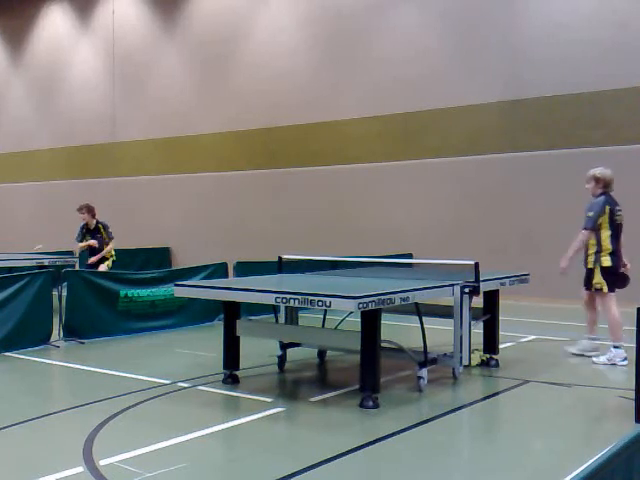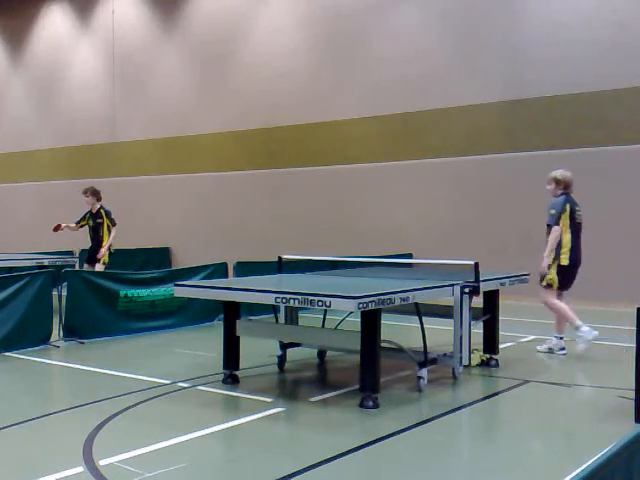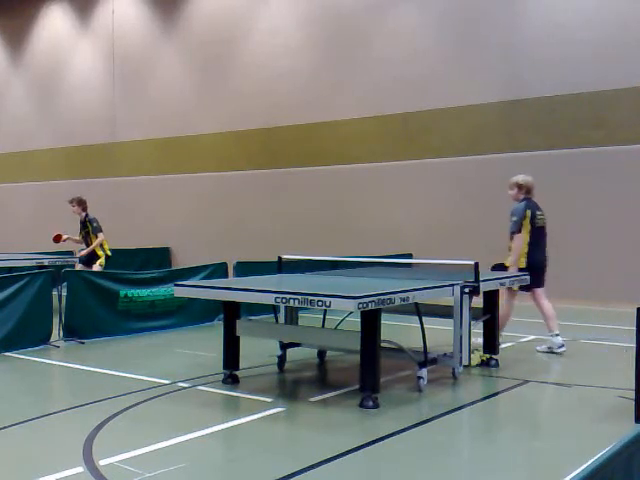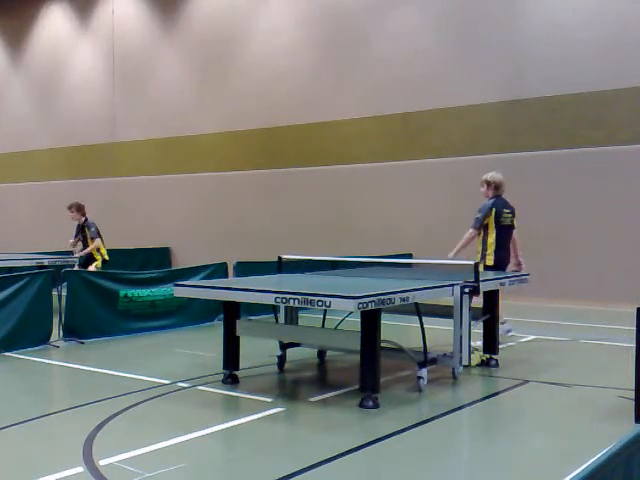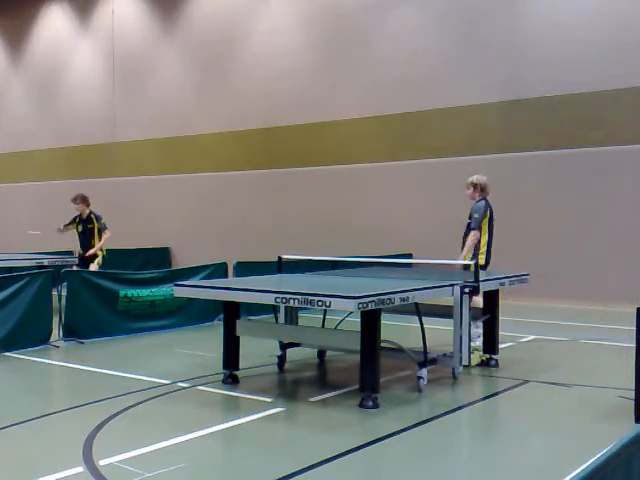
dt=0.4s
person 1, frame 1
left shoulder: (598, 203)
right shoulder: (613, 203)
left elbow: (585, 235)
right elbow: (615, 234)
left wrist: (566, 258)
right wrist: (622, 259)
left hip: (602, 261)
right hip: (612, 260)
left knee: (607, 303)
right knee: (589, 300)
left ankle: (618, 351)
right ankle: (590, 342)
person 1, frame 2
left shoulder: (558, 202)
right shoulder: (574, 205)
left elbow: (556, 232)
left wrist: (545, 258)
left hip: (561, 258)
right hip: (572, 259)
left knee: (547, 297)
right knee: (557, 298)
left ankle: (582, 329)
right ankle: (557, 342)
person 1, frame 3
left shoulder: (519, 209)
right shoulder: (537, 209)
left elbow: (518, 238)
left wrist: (513, 264)
left hip: (522, 262)
right hip: (539, 261)
left knee: (509, 298)
right knee: (540, 298)
right ankle: (556, 339)
person 1, frame 4
left shoulder: (488, 206)
right shoulder: (509, 207)
left elbow: (473, 233)
right elbow: (513, 235)
left wrist: (453, 253)
right wrist: (517, 257)
left hip: (490, 258)
right hip: (503, 258)
right ankle: (502, 326)
person 1, frame 5
left shoulder: (479, 207)
right shoulder: (483, 206)
left elbow: (474, 235)
left wrist: (461, 257)
left hip: (475, 258)
right hip: (477, 258)
left knee: (473, 294)
right ankle: (476, 331)
